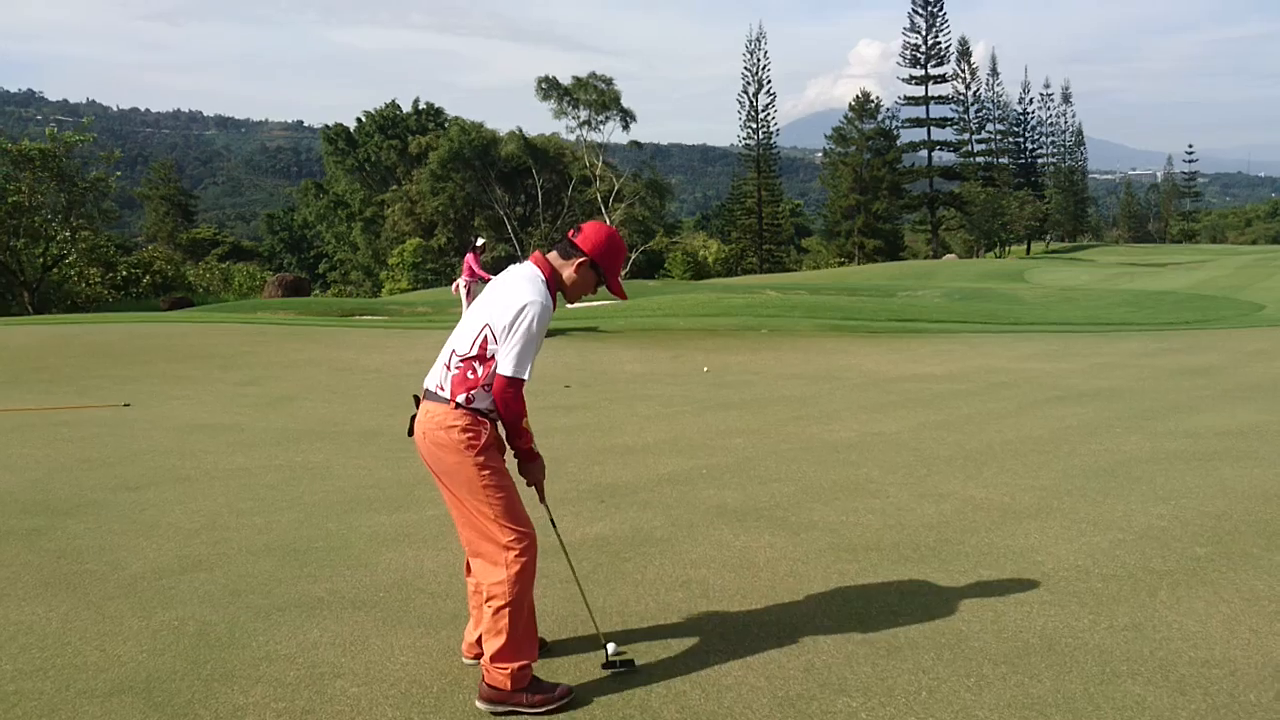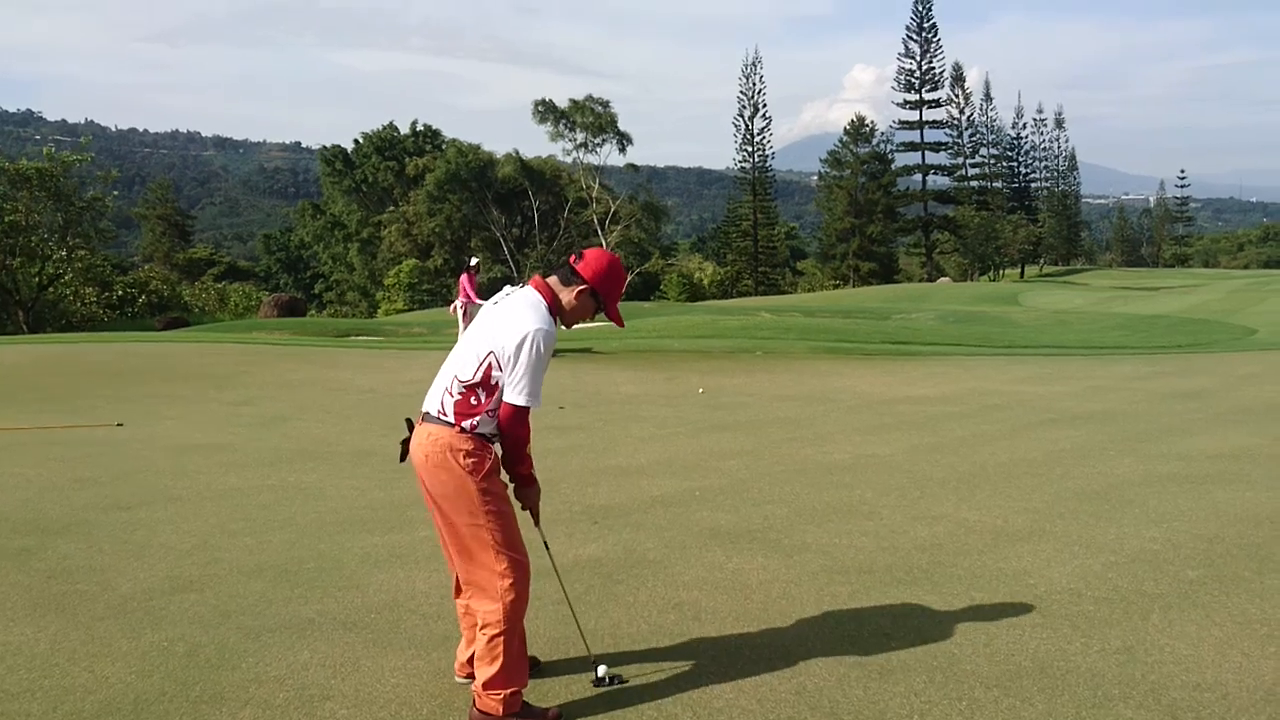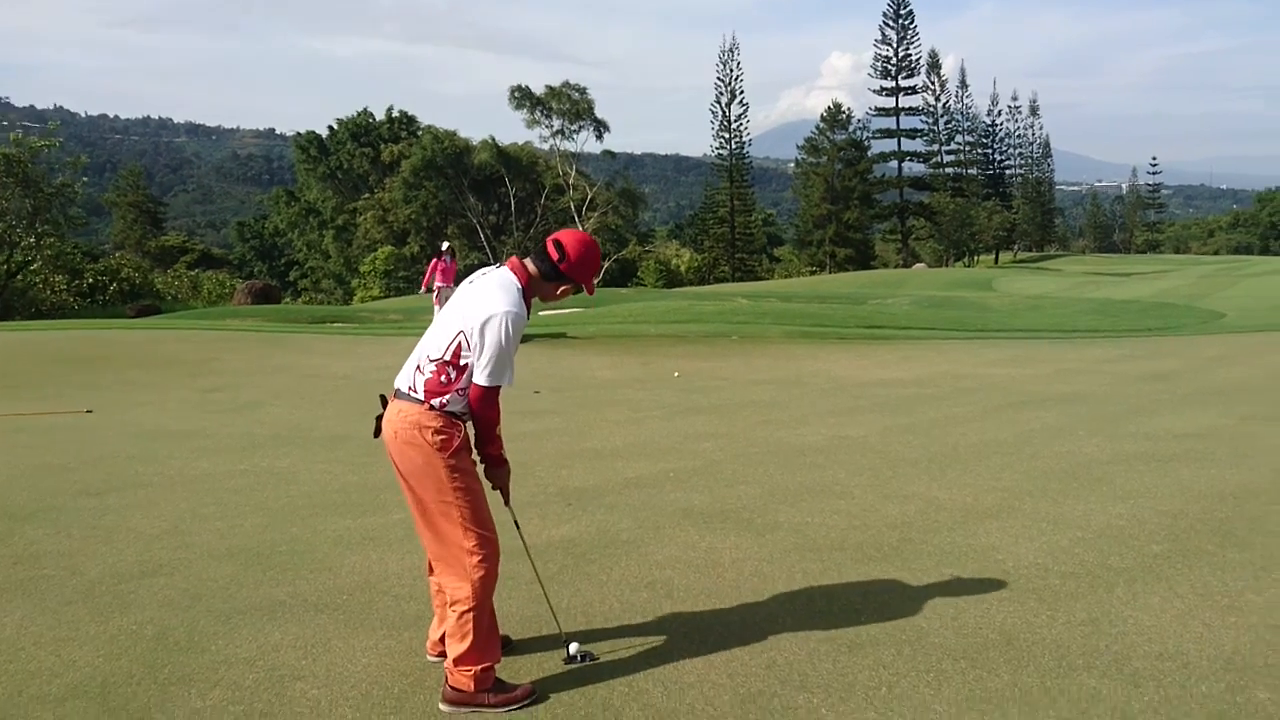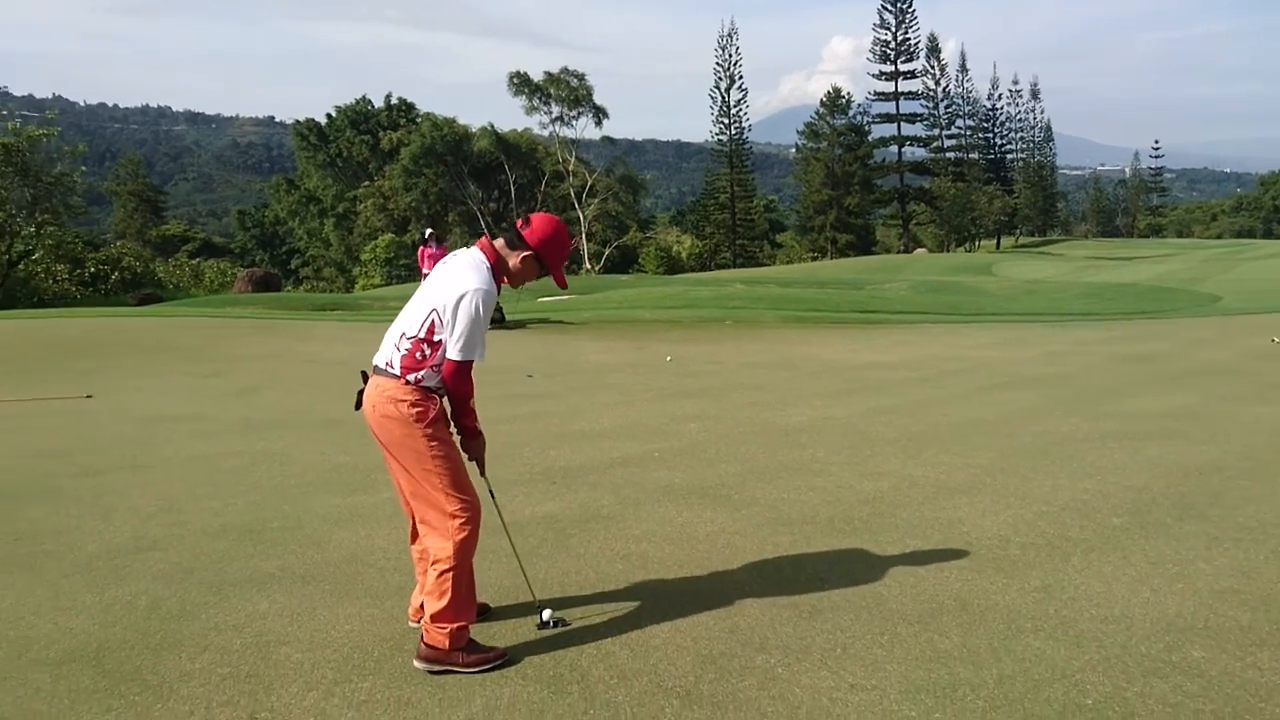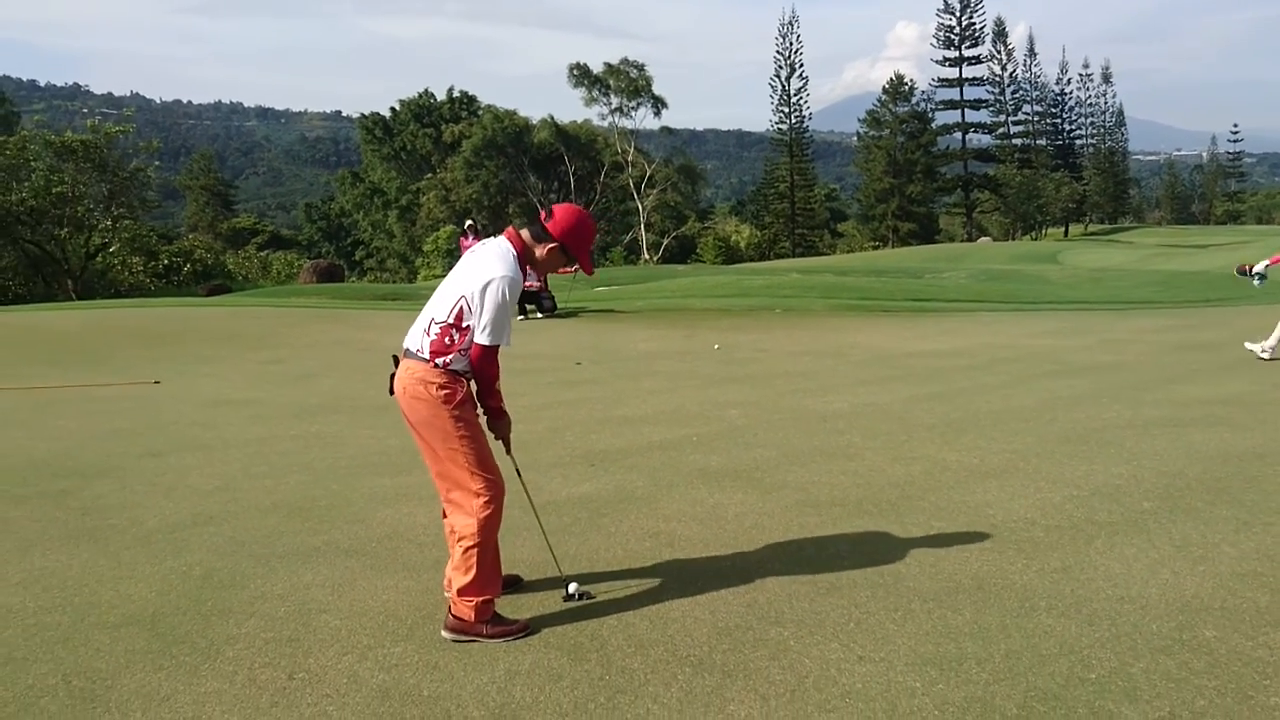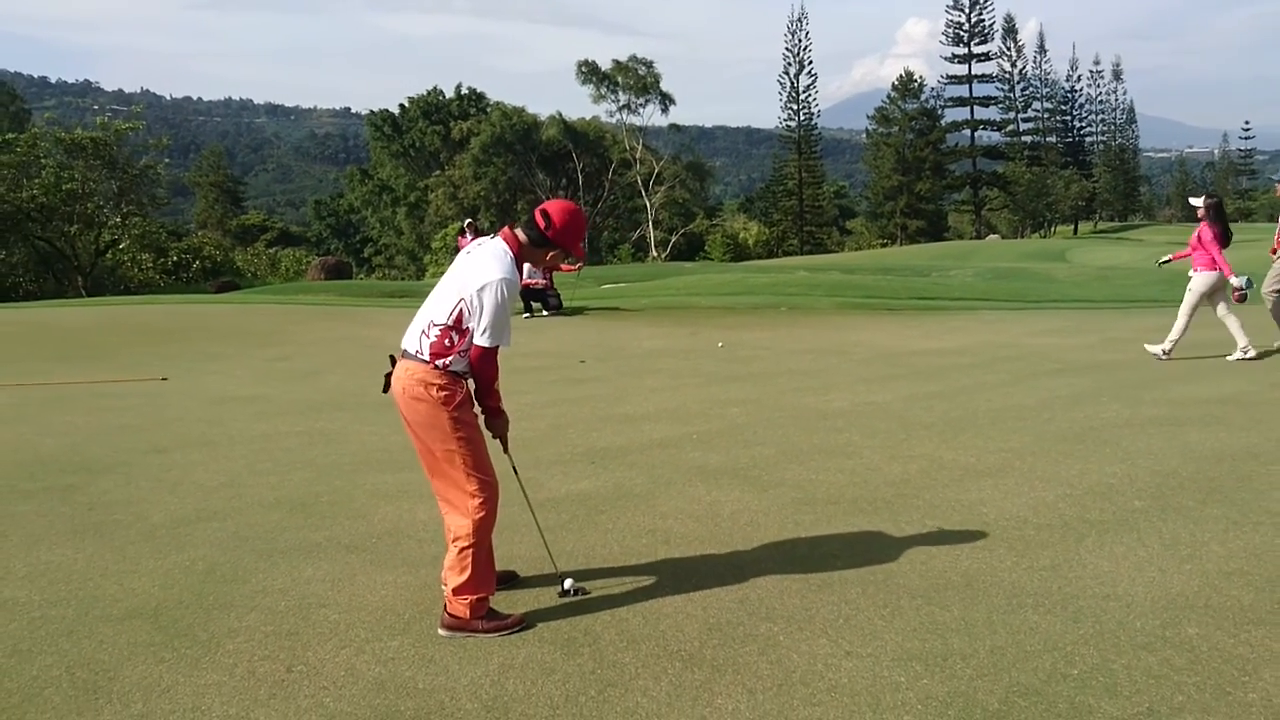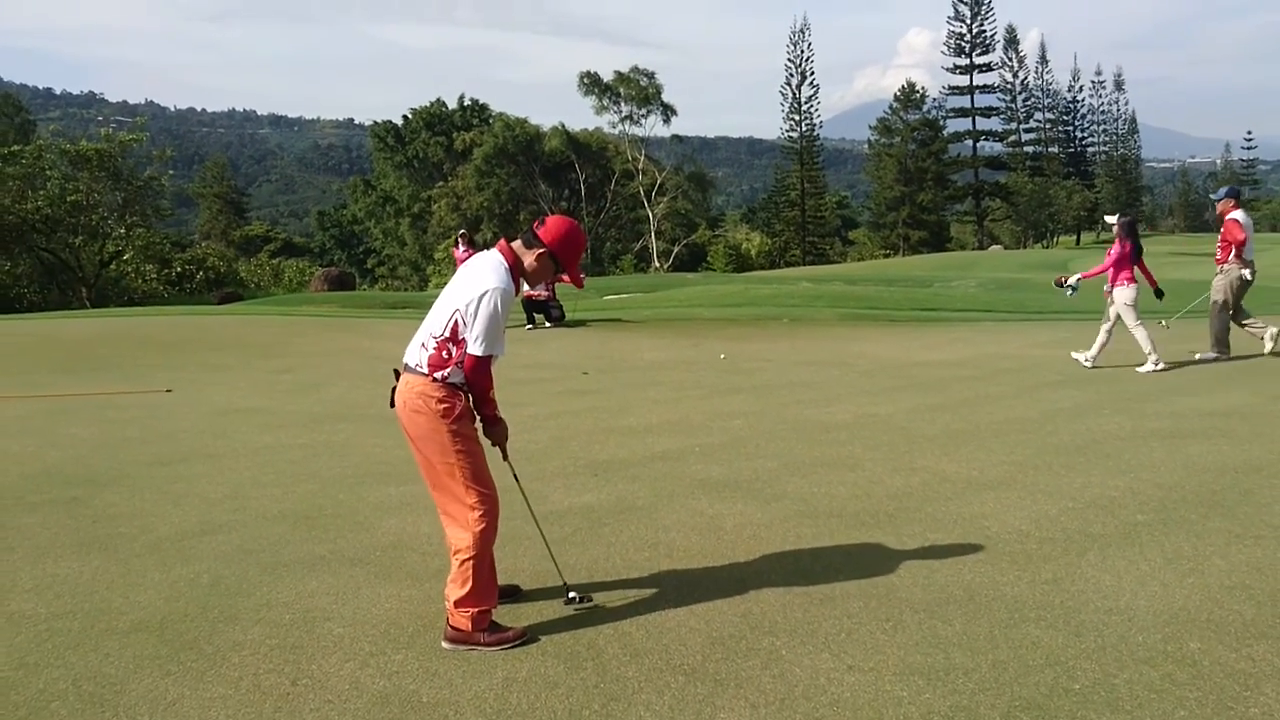
dt=0.5s
person 1, frame 1
left shoulder: (518, 275)
right shoulder: (534, 300)
right elbow: (506, 389)
left wrist: (519, 446)
right wrist: (527, 453)
left hip: (444, 415)
right hip: (459, 425)
left knee: (487, 538)
right knee: (512, 544)
left ankle: (483, 637)
right ankle: (505, 680)
person 1, frame 2
left shoulder: (512, 297)
right shoulder: (538, 327)
right elbow: (512, 416)
right wrist: (524, 478)
left hip: (433, 435)
right hip: (459, 449)
left knee: (477, 561)
right knee: (504, 572)
left ankle: (476, 658)
person 1, frame 3
left shoulder: (490, 275)
right shoulder: (508, 310)
right elbow: (482, 396)
left wrist: (488, 454)
right wrist: (495, 459)
left hip: (407, 414)
right hip: (429, 426)
left knee: (450, 540)
right knee: (473, 550)
left ankle: (449, 635)
right ankle: (468, 680)
person 1, frame 4
left shoulder: (464, 258)
right shoulder: (479, 287)
right elbow: (455, 371)
left wrist: (463, 427)
right wrist: (470, 431)
left hip: (389, 390)
right hip: (407, 401)
left knee: (431, 508)
right knee: (457, 513)
left ankle: (430, 601)
right ankle: (443, 640)
person 1, frame 5
left shoulder: (492, 246)
right shoulder: (504, 275)
right elbow: (482, 355)
left wrist: (488, 407)
right wrist: (496, 412)
left hip: (420, 372)
right hip: (434, 383)
left knee: (462, 486)
right knee: (481, 491)
left ankle: (465, 573)
right ankle: (469, 612)
person 1, frame 6
left shoulder: (486, 246)
right shoulder: (501, 277)
right elbow: (482, 356)
left wrist: (487, 406)
right wrist: (494, 411)
left hip: (417, 372)
right hip: (434, 384)
left knee: (458, 486)
right knee: (475, 493)
left ankle: (464, 571)
right ankle: (465, 609)
person 1, frame 7
left shoulder: (487, 260)
right shoulder: (497, 287)
right elbow: (475, 366)
left wrist: (485, 413)
right wrist: (491, 418)
left hip: (423, 387)
right hip: (434, 397)
left knee: (462, 499)
right knee: (476, 506)
left ankle: (473, 584)
right ankle: (467, 622)
